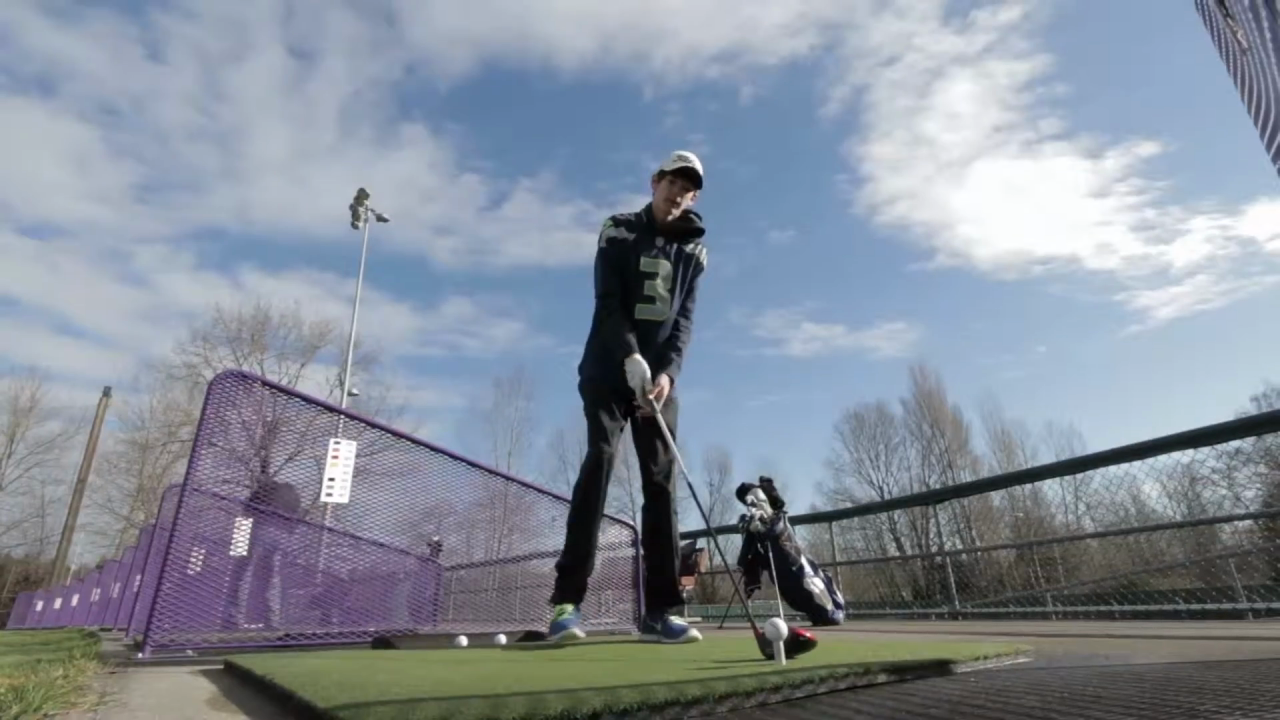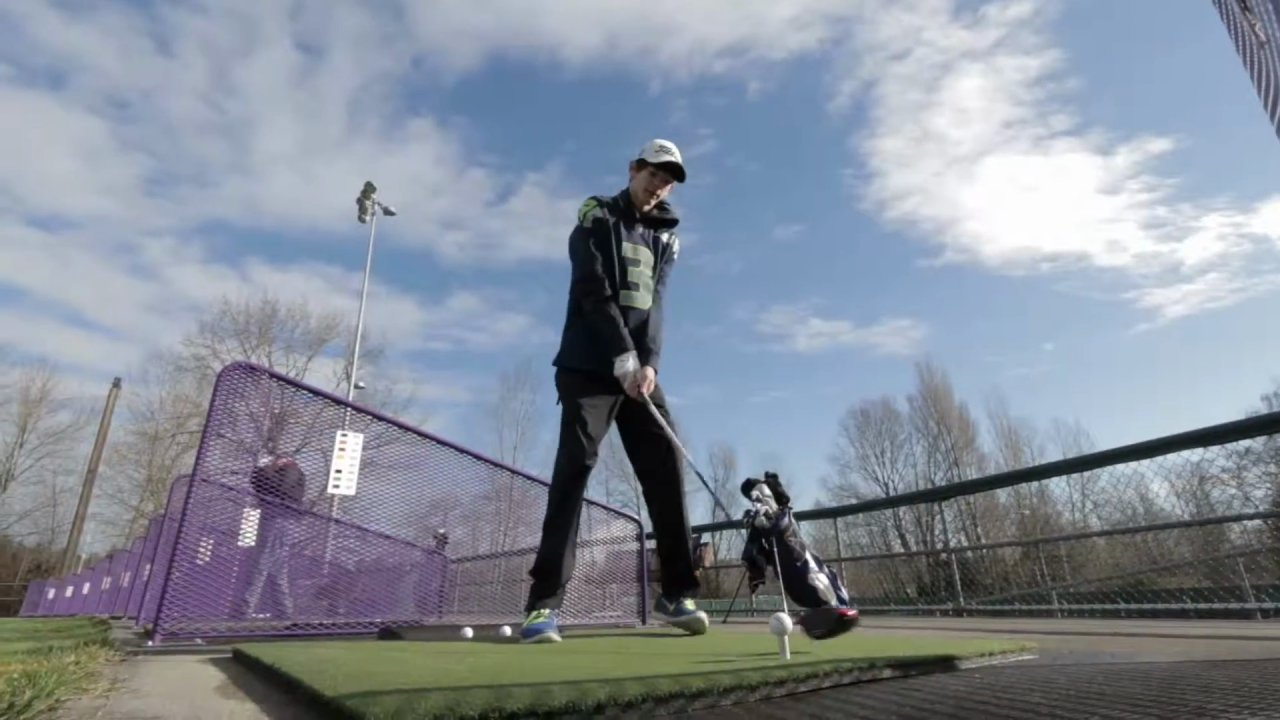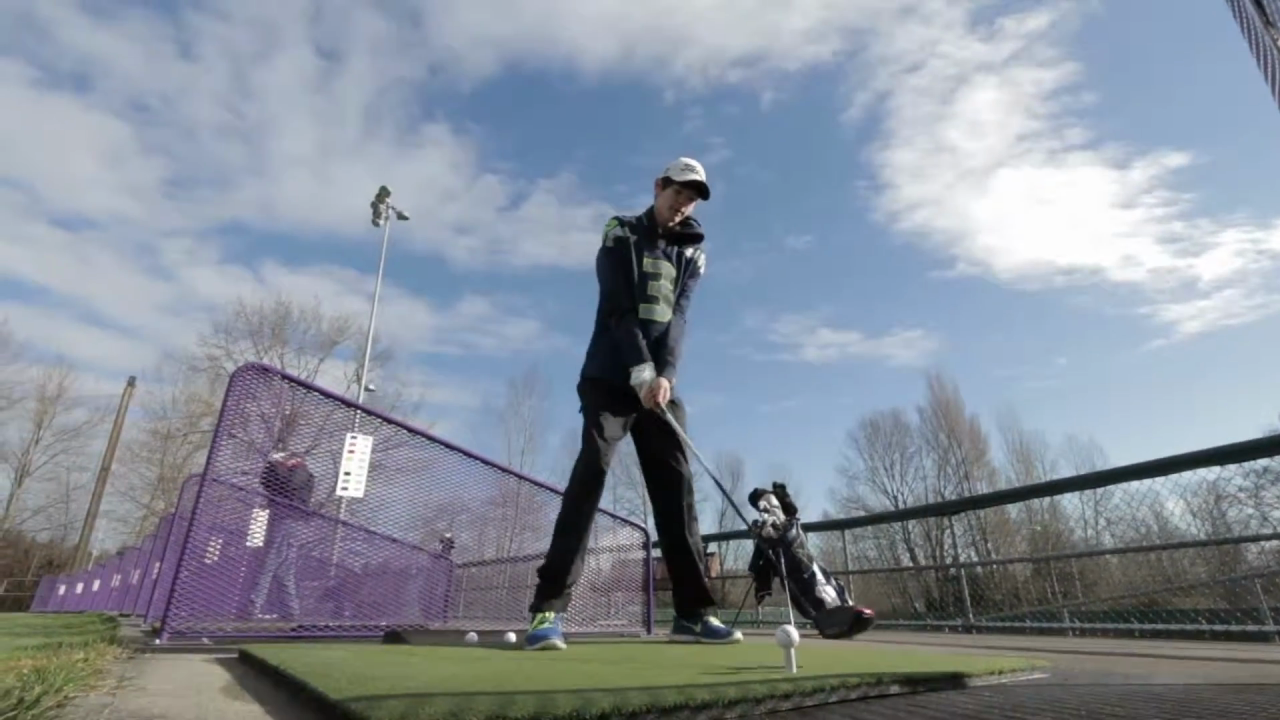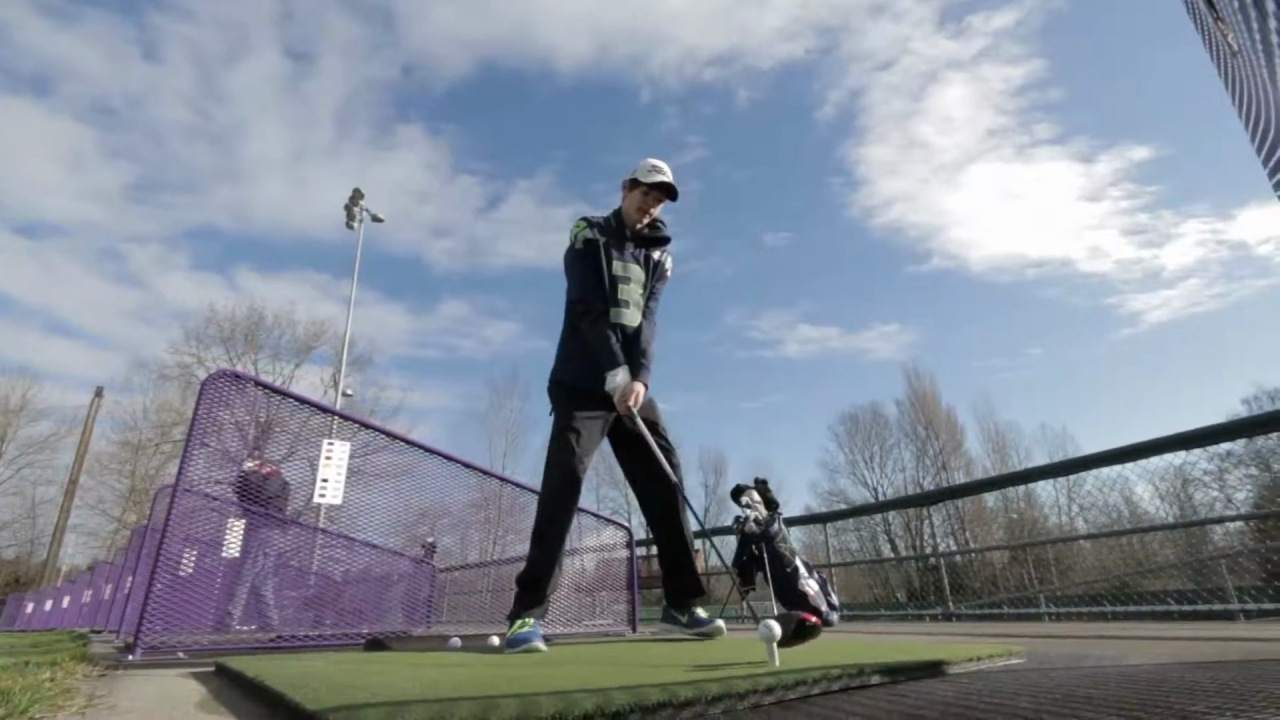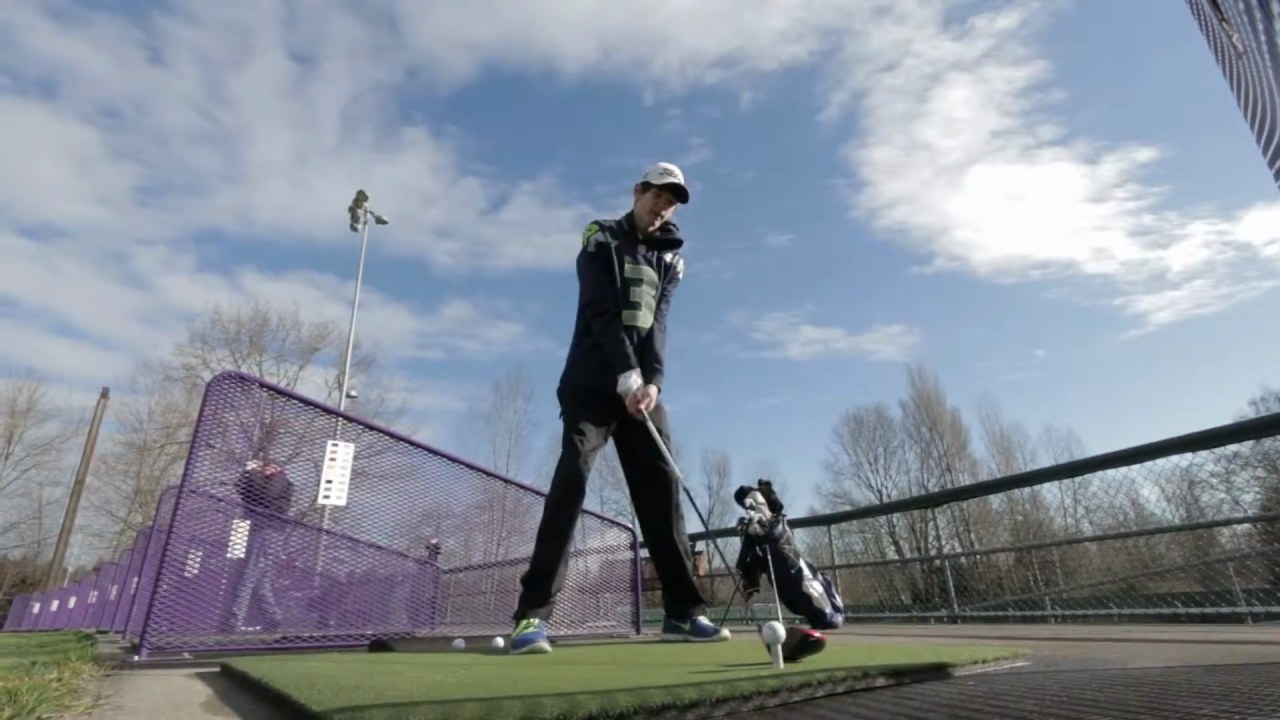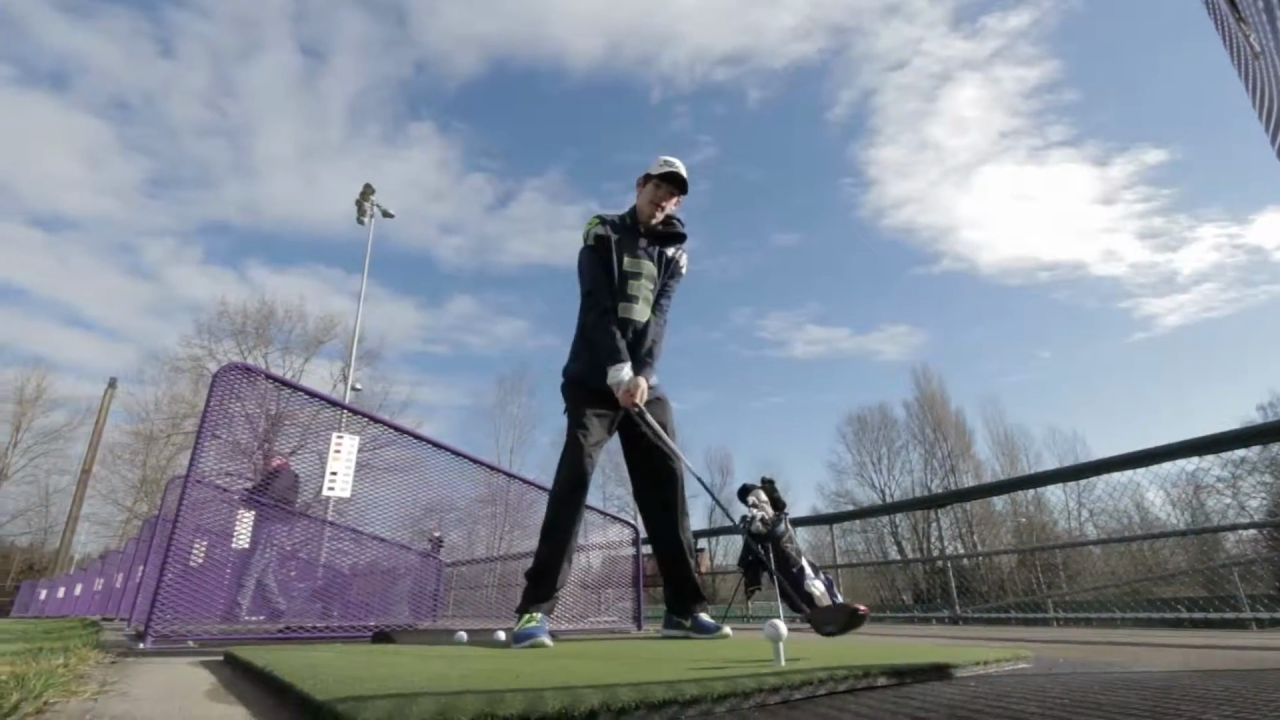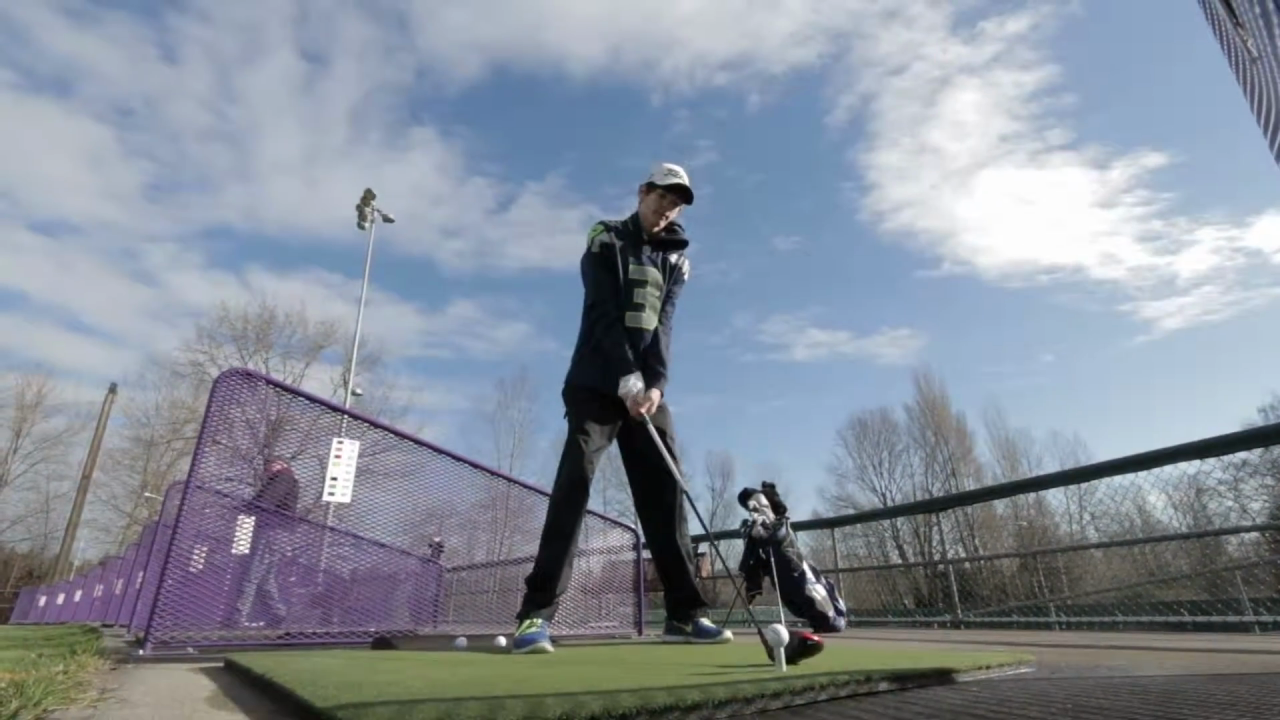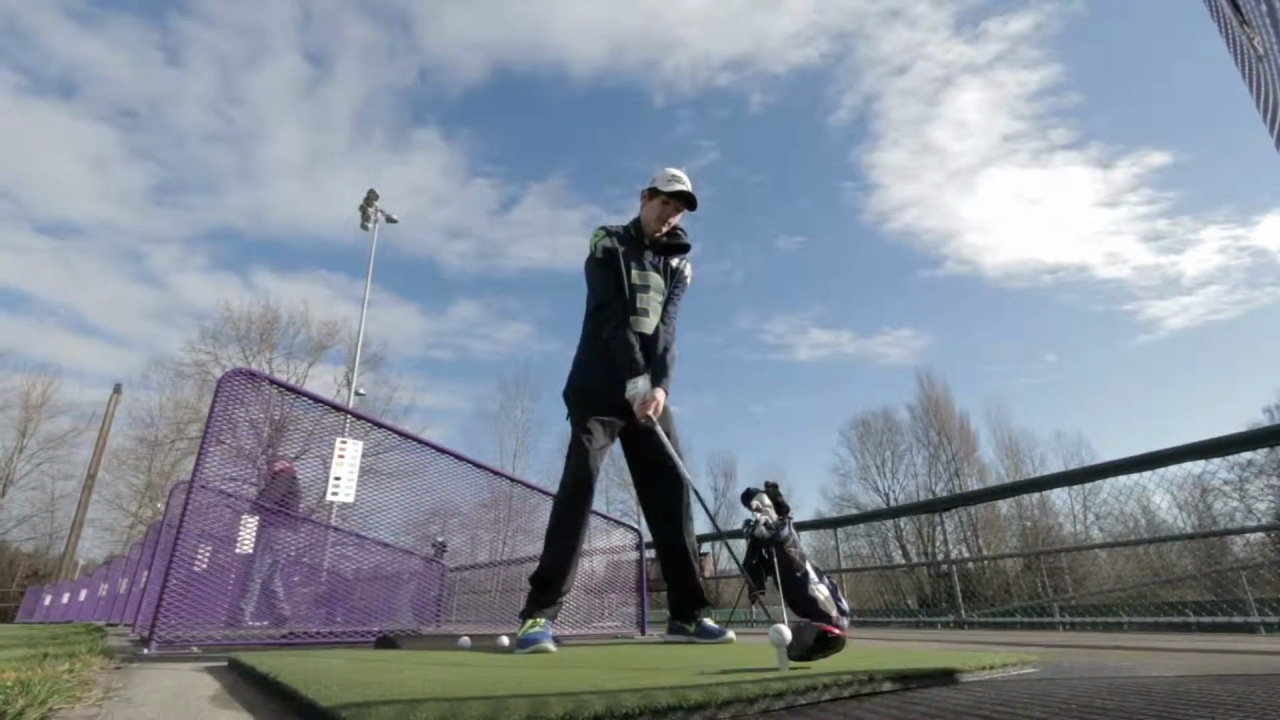
dt=0.4s
person 1, frame 1
left shoulder: (693, 250)
right shoulder: (619, 232)
left elbow: (684, 320)
right elbow: (608, 303)
left wrist: (667, 373)
right wrist: (631, 358)
left hip: (660, 381)
right hip: (608, 374)
left knee: (661, 483)
right knee: (599, 463)
left ankle: (660, 609)
right ankle: (569, 599)
person 1, frame 2
left shoulder: (664, 237)
right shoulder: (596, 215)
left elbow: (654, 302)
right elbow: (594, 290)
left wrist: (650, 364)
right wrist: (623, 357)
left hip: (640, 369)
right hip: (588, 365)
left knee: (665, 466)
right knee: (576, 464)
left ankle: (677, 591)
right ankle: (544, 603)
person 1, frame 3
left shoulder: (692, 253)
right shoulder: (621, 234)
left elbow: (677, 317)
right elbow: (617, 307)
left wrist: (664, 375)
right wrist: (640, 370)
left hip: (660, 383)
right hip: (611, 378)
left knee: (675, 486)
right knee: (592, 469)
left ankle: (692, 610)
right ankle: (550, 606)
person 1, frame 4
left shoulder: (658, 255)
right shoulder: (589, 236)
left elbow: (647, 319)
right elbow: (590, 311)
left wrist: (639, 378)
right wrist: (615, 374)
left hip: (633, 384)
right hip: (582, 382)
left knee: (664, 478)
right knee: (565, 477)
left ankle: (681, 601)
right ankle: (527, 614)
person 1, frame 5
left shoulder: (670, 257)
right shoulder: (601, 238)
left elbow: (658, 323)
right elbow: (603, 313)
left wrist: (653, 382)
right wrist: (628, 377)
left hip: (644, 387)
right hip: (591, 384)
left knee: (662, 489)
right knee: (571, 477)
left ankle: (682, 610)
right ankle: (532, 614)
person 1, frame 6
left shoulder: (674, 252)
right shoulder: (603, 233)
left elbow: (658, 315)
right elbow: (599, 305)
left wrist: (641, 373)
right wrist: (617, 370)
left hip: (644, 382)
right hip: (594, 379)
left knee: (666, 483)
right knee: (575, 474)
left ankle: (683, 607)
right ankle: (535, 609)
person 1, frame 7
left shoulder: (676, 258)
right shoulder: (606, 239)
left elbow: (662, 324)
right elbow: (605, 315)
left wrist: (655, 385)
right wrist: (627, 380)
left hip: (647, 389)
right hip: (597, 385)
left knee: (665, 490)
right knee: (575, 479)
left ankle: (683, 613)
right ankle: (536, 614)
person 1, frame 8
left shoulder: (677, 262)
right shoulder: (608, 244)
left elbow: (664, 326)
right elbow: (612, 318)
left wrist: (660, 385)
right wrist: (637, 380)
left hip: (649, 390)
right hip: (598, 386)
left knee: (671, 489)
right knee: (581, 477)
left ankle: (687, 613)
right ankle: (539, 613)
